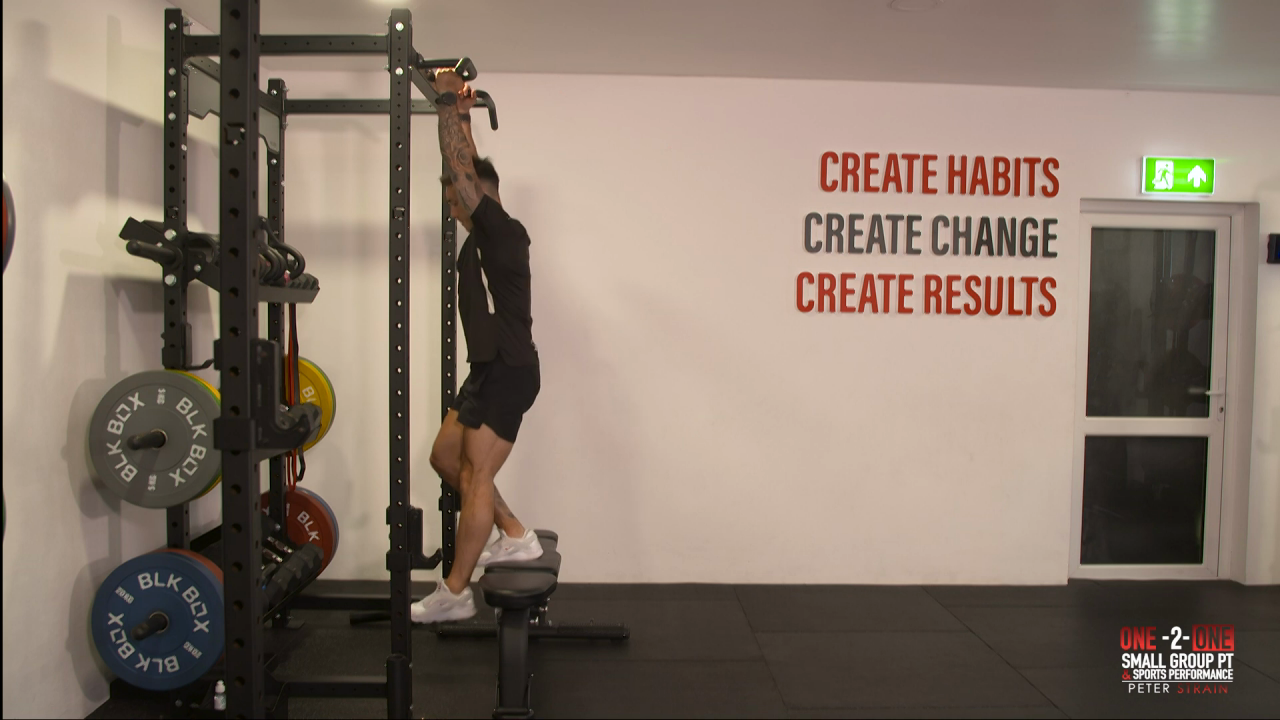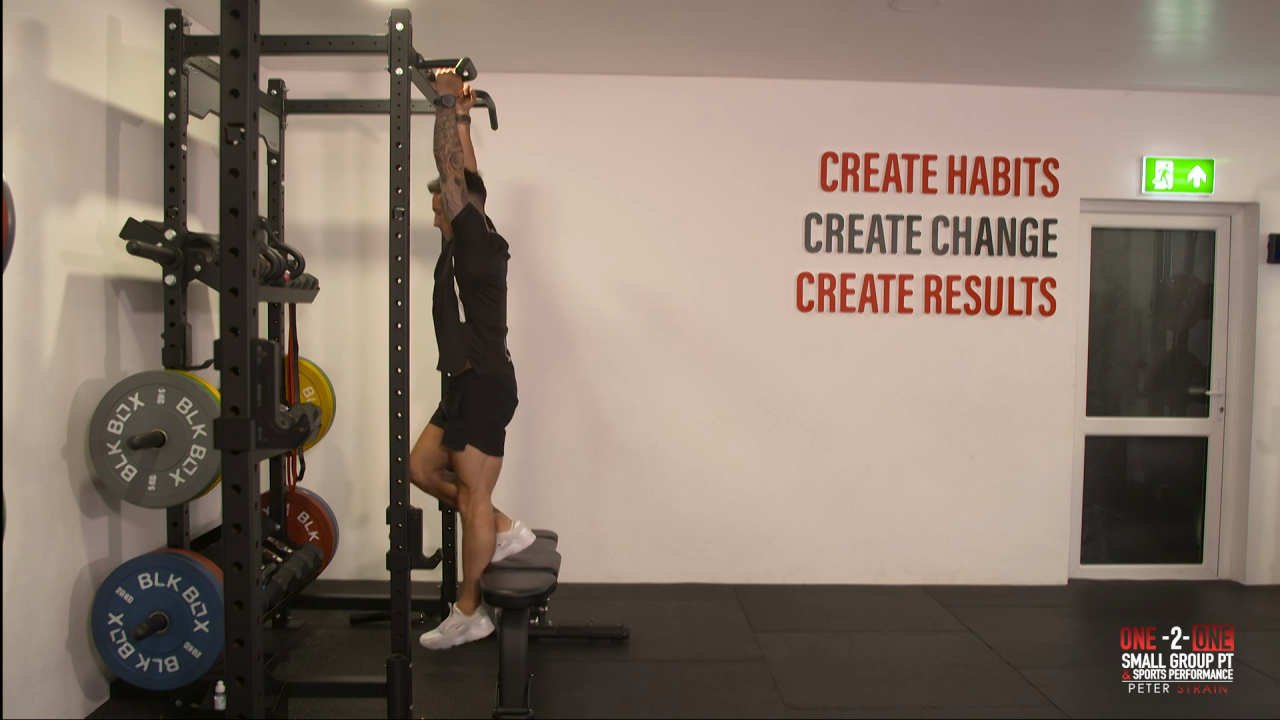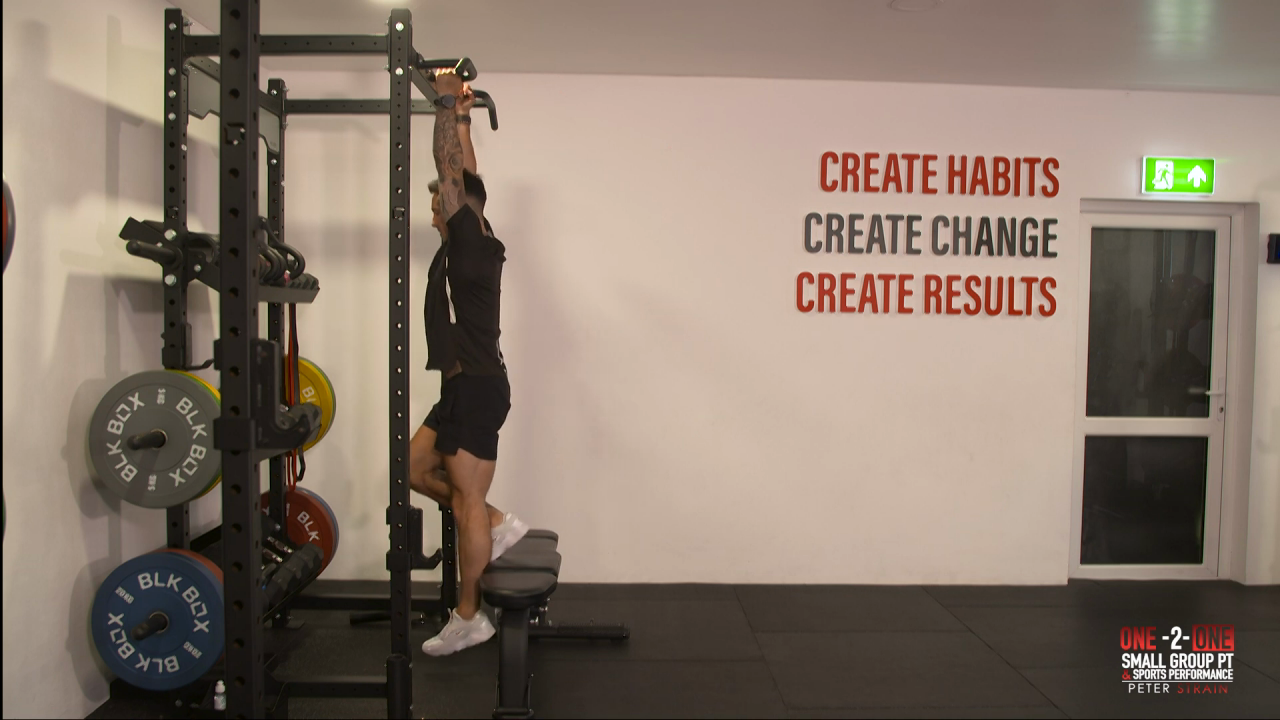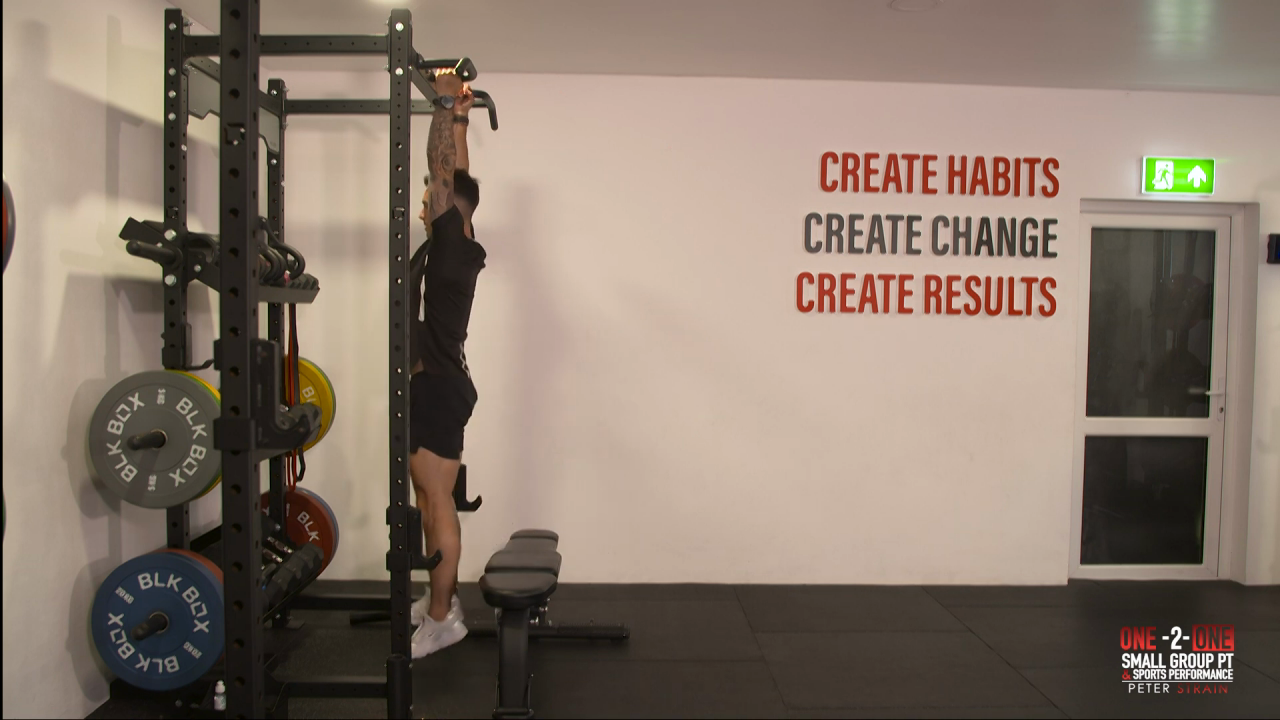
dt=0.7s
person 1, frame 1
left shoulder: (501, 231)
right shoulder: (486, 237)
left elbow: (460, 165)
right elbow: (468, 168)
left wrist: (447, 102)
right wrist: (460, 113)
left hip: (508, 372)
right hip: (490, 369)
left knee: (475, 477)
right knee: (445, 456)
left ankle: (455, 592)
right ankle: (515, 535)
person 1, frame 2
left shoulder: (474, 240)
right shoulder: (473, 242)
left elbow: (451, 170)
right elbow: (464, 172)
left wrist: (448, 104)
right wrist: (461, 115)
left hip: (483, 385)
right hip: (471, 383)
left knee: (472, 497)
right knee: (421, 468)
left ankle: (468, 614)
right ankle: (503, 530)
person 1, frame 3
left shoulder: (468, 239)
right shoulder: (470, 242)
left elbow: (451, 170)
right elbow: (463, 174)
left wrist: (448, 105)
right wrist: (459, 116)
left hip: (476, 387)
right hip: (465, 386)
left knee: (468, 500)
right knee: (414, 469)
left ankle: (468, 618)
right ankle: (496, 527)
person 1, frame 4
left shoulder: (450, 241)
right shoulder: (456, 244)
left elbow: (441, 167)
right elbow: (454, 172)
left wrist: (445, 104)
right wrist: (460, 116)
left hip: (438, 386)
right hip: (441, 383)
left knee: (436, 503)
right knee: (431, 499)
left ankle: (441, 618)
right ankle: (441, 596)
